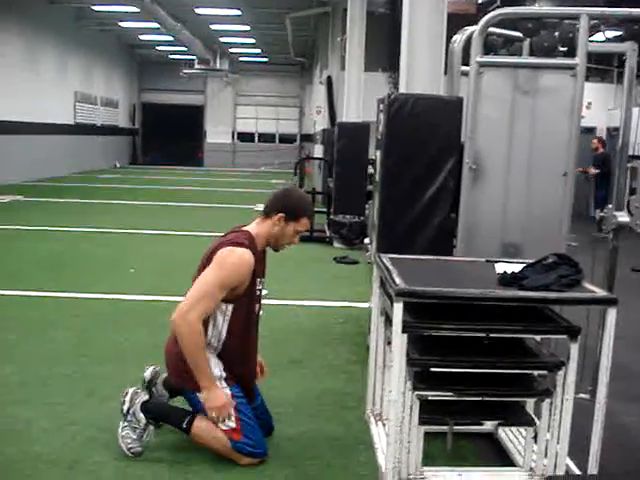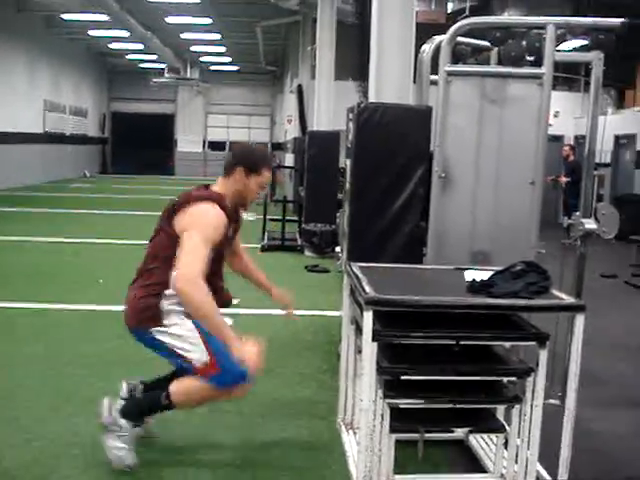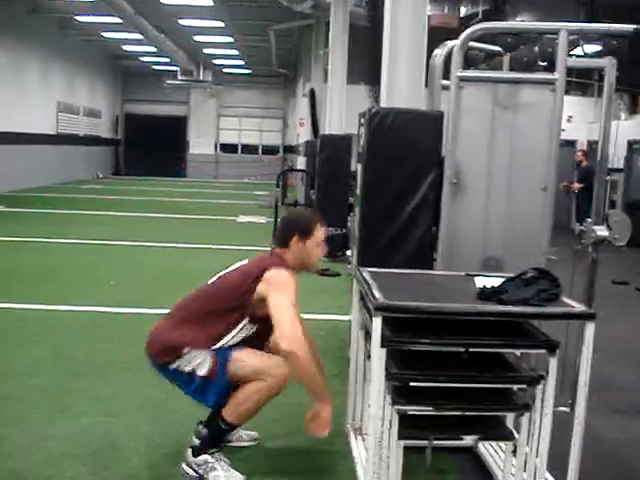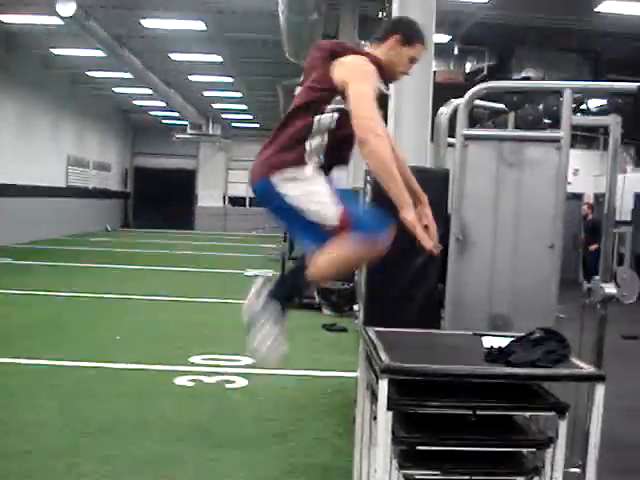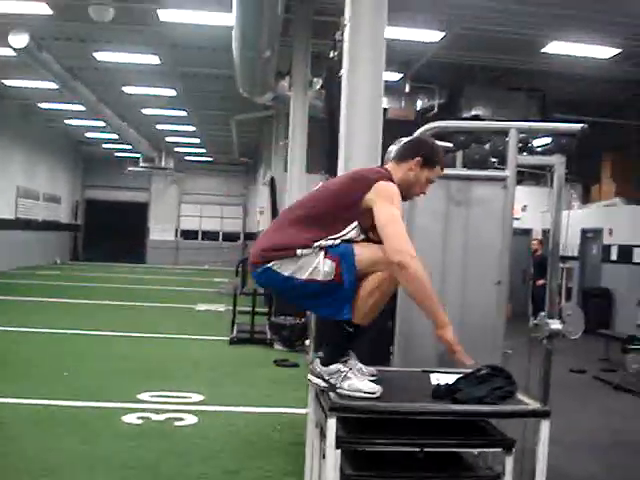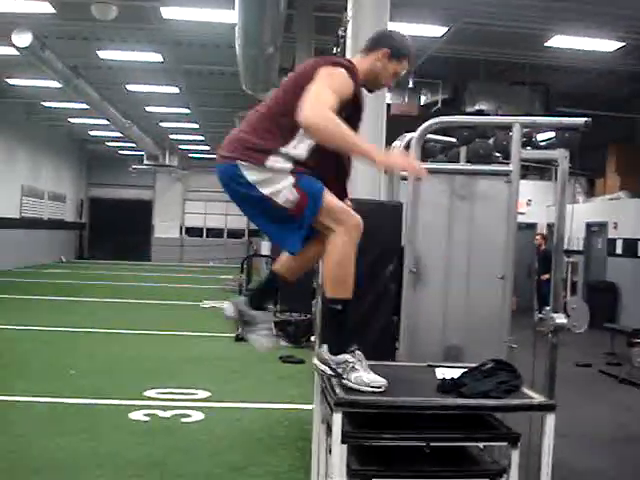
dt=0.5s
person 1, frame 1
left shoulder: (251, 247)
right shoulder: (239, 256)
right elbow: (184, 317)
left wrist: (251, 356)
right wrist: (207, 387)
left hip: (223, 357)
right hip: (202, 360)
left knee: (264, 427)
right knee: (251, 452)
left ankle: (166, 383)
right ankle: (148, 408)
person 1, frame 2
left shoulder: (224, 208)
right shoulder: (209, 213)
left elbow: (235, 256)
right elbow: (186, 282)
left wrist: (271, 289)
right wrist: (235, 343)
left hip: (173, 307)
right hip: (157, 310)
left knee: (235, 372)
right knee: (233, 380)
left ankle: (139, 394)
right ankle: (128, 411)
person 1, frame 3
left shoulder: (275, 273)
right shoulder: (280, 278)
left elbow: (297, 335)
right elbow: (292, 348)
left wrist: (321, 386)
right wrist: (323, 401)
left hip: (189, 337)
right hip: (176, 350)
right knee: (277, 371)
left ankle: (214, 428)
right ankle: (202, 452)
person 1, frame 4
left shoulder: (360, 72)
right shoulder: (360, 67)
left elbow: (384, 146)
right elbow: (371, 139)
left wrist: (419, 197)
right wrist: (405, 206)
left hip: (296, 169)
right hip: (287, 171)
right knee: (375, 238)
right ankle: (275, 297)
person 1, frame 5
left shoulder: (367, 184)
right shoulder: (385, 189)
left elbow: (396, 255)
right elbow: (402, 260)
left wrist: (431, 304)
right wrist: (442, 324)
left hip: (275, 260)
right hip: (280, 262)
left knee: (370, 265)
right knee: (388, 265)
left ankle: (334, 357)
right ankle: (330, 363)
person 1, frame 6
left shoulder: (340, 80)
right shoulder: (338, 75)
left elbow: (324, 155)
right elbow: (311, 117)
left wrist: (337, 201)
right wrist: (379, 155)
left hip: (250, 165)
right hip: (251, 164)
left knee: (325, 229)
right knee: (346, 226)
left ankle: (255, 304)
right ankle: (337, 350)
